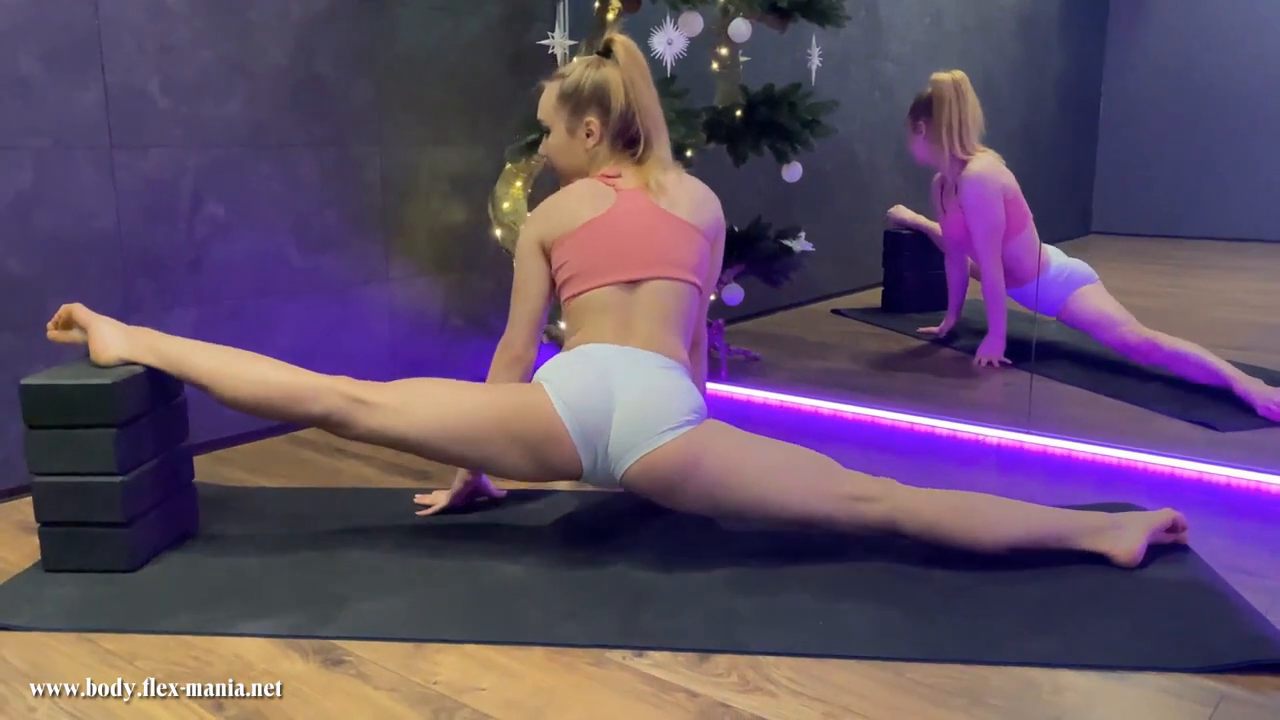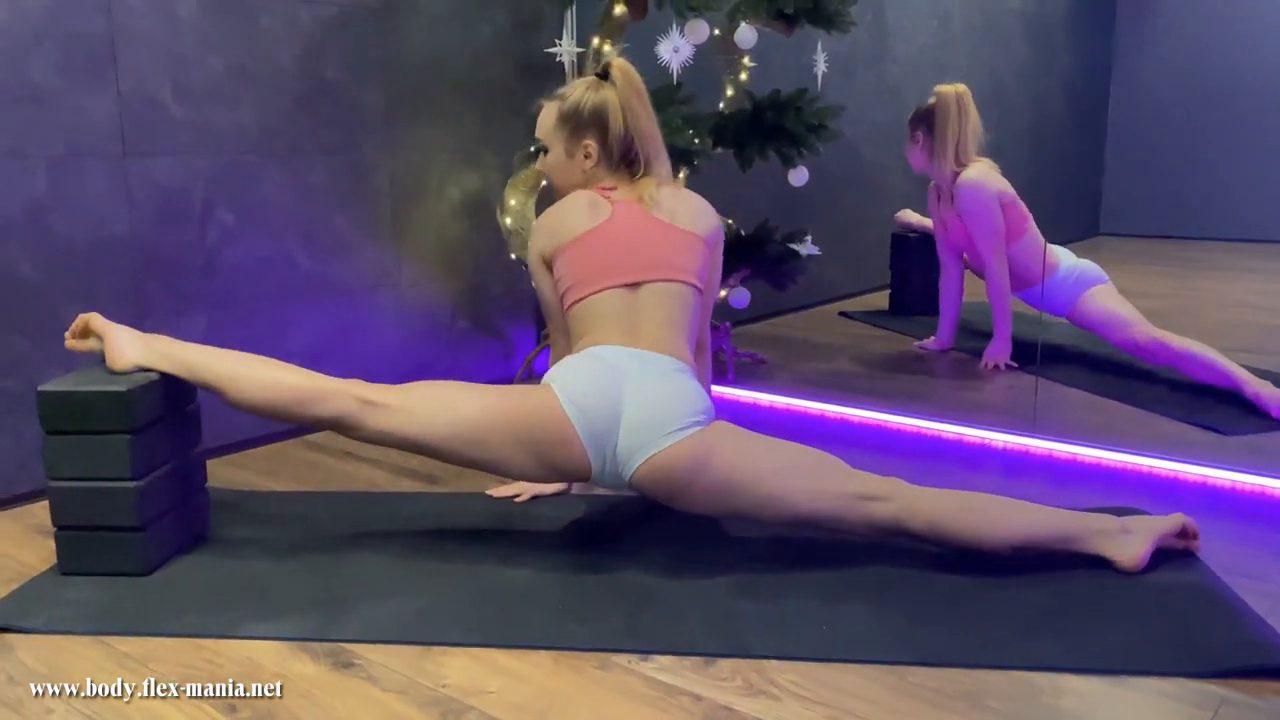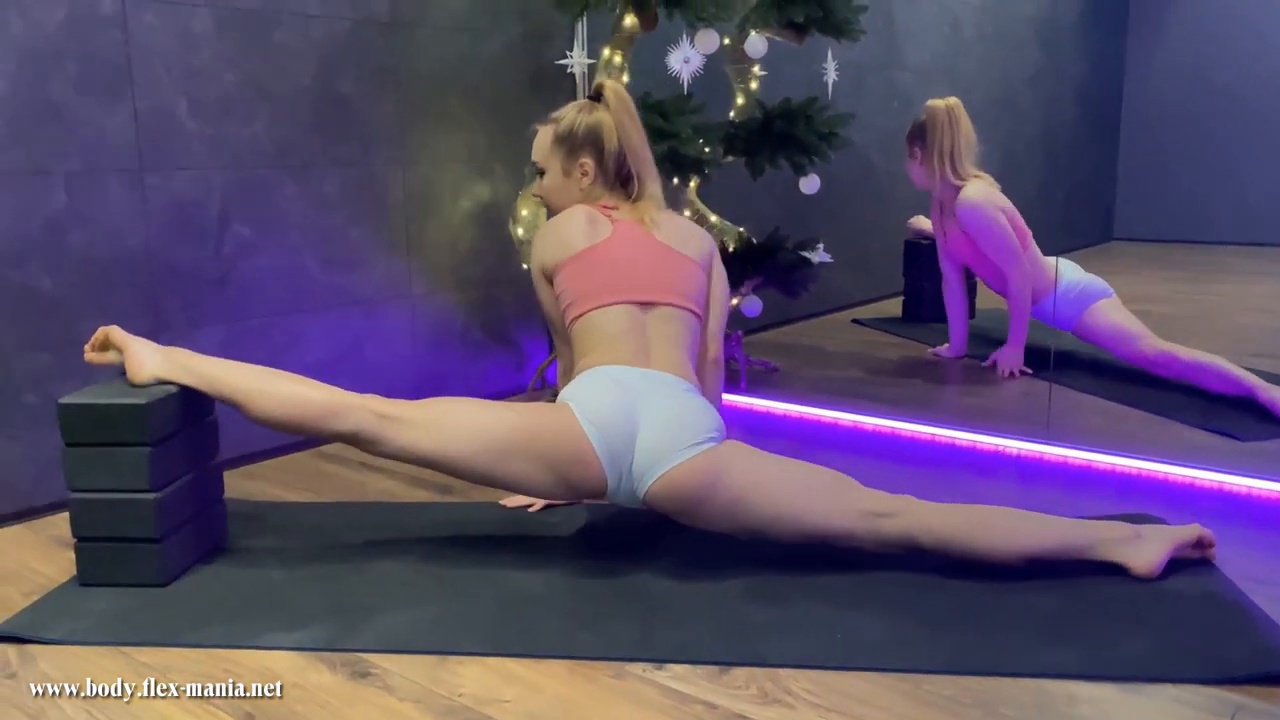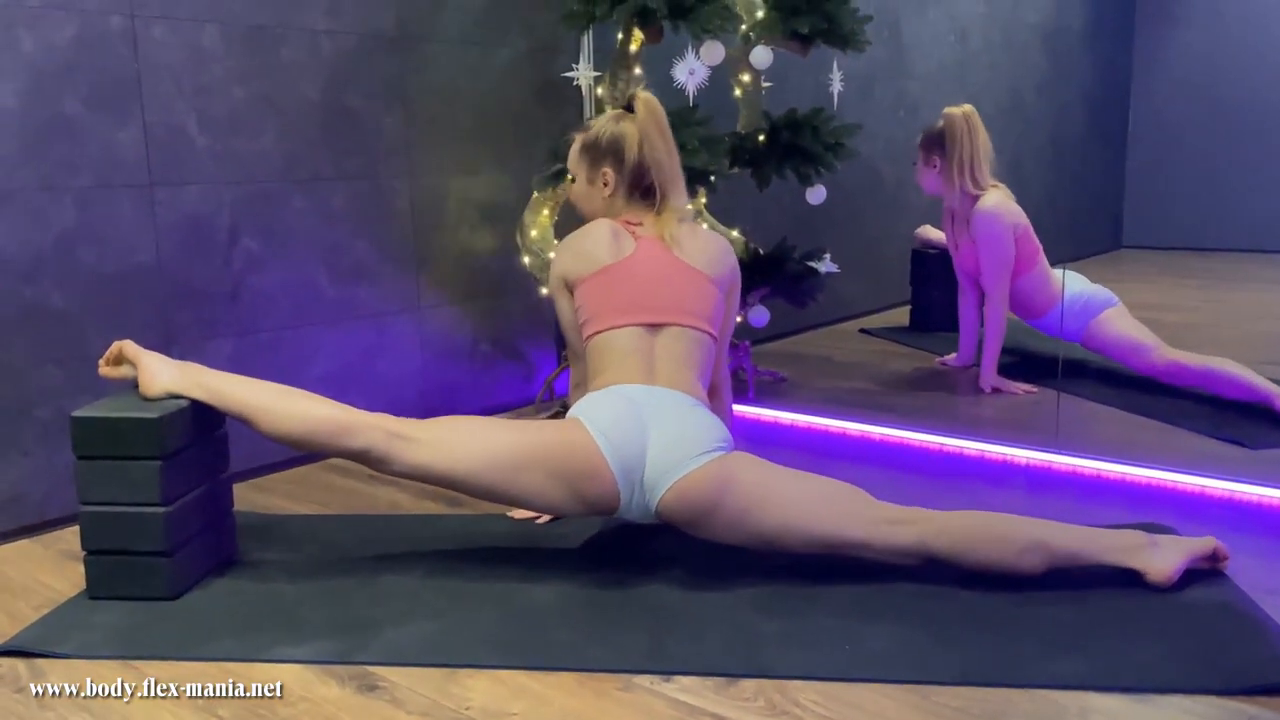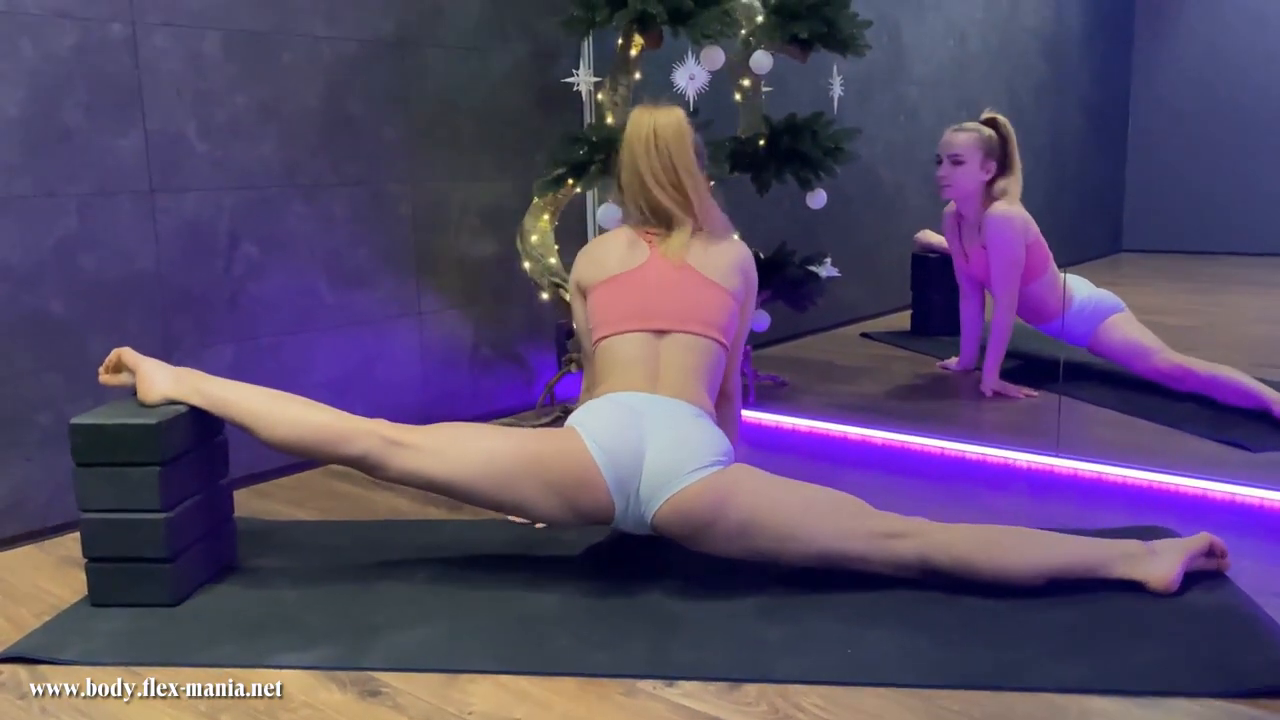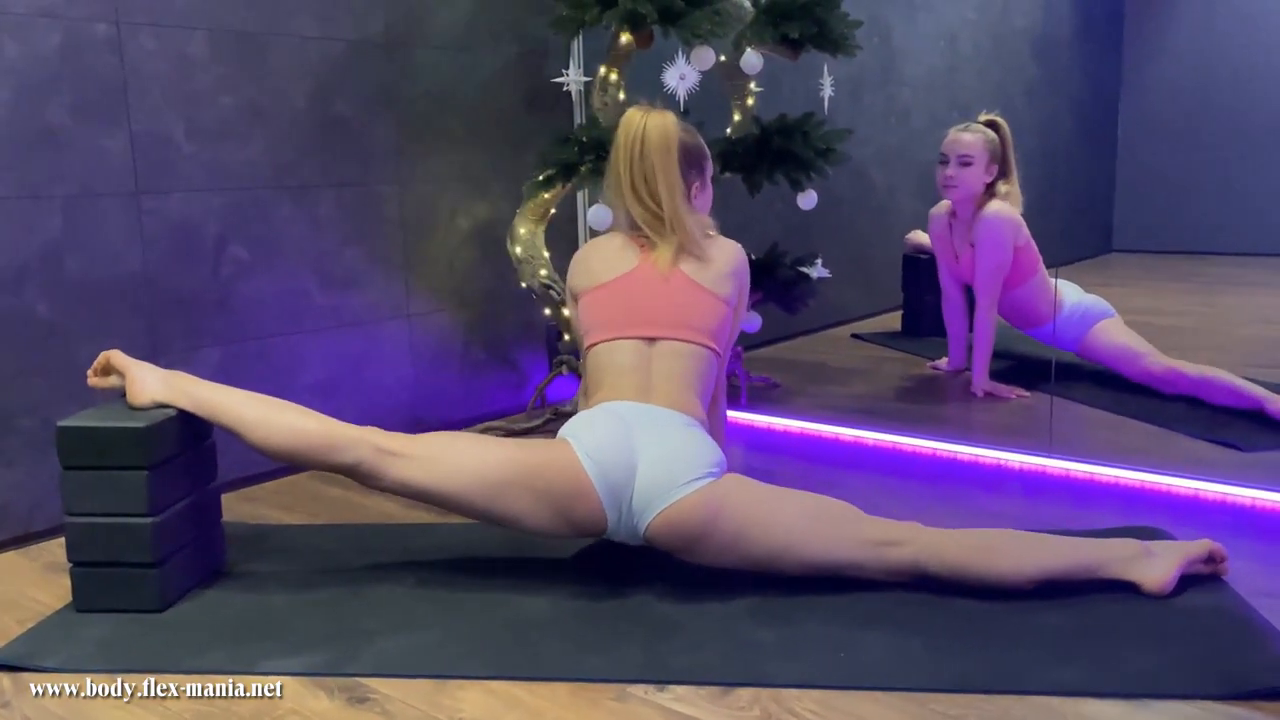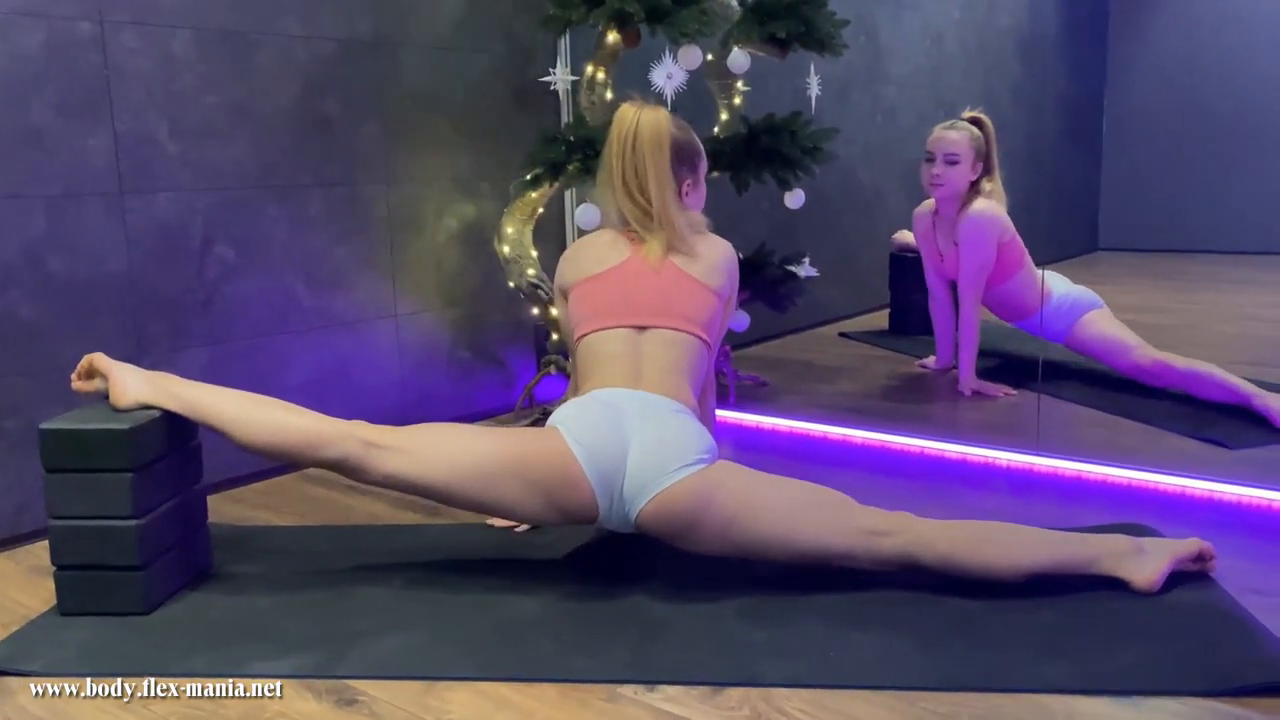
dt=0.4s
person 1, frame 1
left shoulder: (551, 213)
right shoulder: (701, 199)
left elbow: (514, 353)
left wrist: (470, 473)
right wrist: (685, 462)
left hip: (570, 404)
right hip: (660, 417)
left knee: (342, 402)
right knee: (873, 502)
person 1, frame 2
left shoulder: (554, 223)
right shoulder: (699, 212)
left wrist: (556, 464)
right wrist: (687, 451)
left hip: (579, 404)
right hip: (668, 418)
left knee: (352, 403)
right knee: (883, 502)
left ankle: (141, 347)
person 1, frame 3
left shoulder: (555, 237)
right shoulder: (695, 237)
left wrist: (565, 477)
right wrist: (696, 468)
left hip: (593, 423)
right hip: (679, 434)
left knee: (369, 417)
right knee: (893, 519)
left ankle: (164, 360)
person 1, frame 4
left shoulder: (574, 250)
right shoulder: (716, 247)
left wrist: (582, 484)
left hip: (604, 439)
right hip: (688, 450)
left knee: (377, 437)
right knee: (903, 531)
left ankle: (174, 375)
person 1, frame 5
left shoulder: (594, 256)
right shoulder: (735, 257)
left hip: (597, 446)
right hip: (687, 463)
left knee: (376, 443)
right knee: (905, 543)
left ankle: (176, 381)
person 1, frame 6
left shoulder: (587, 259)
right shoulder: (728, 258)
left hip: (588, 458)
right hip: (680, 477)
left knee: (365, 451)
right knee: (899, 548)
person 1, frame 7
left shoulder: (578, 254)
right shoulder: (717, 253)
left hip: (579, 446)
right hip: (671, 459)
left knee: (356, 445)
right knee: (889, 536)
person 2, frame 1
left shoulder: (980, 177)
right shoulder: (943, 183)
left elbow: (990, 264)
right elbow: (956, 253)
left wrist: (996, 337)
right wrist: (951, 317)
left hip: (1059, 282)
right hip: (1027, 280)
left knee: (1136, 341)
left ankle: (1246, 385)
right ankle: (915, 221)
person 2, frame 2
left shoulder: (973, 185)
right shoulder: (937, 192)
left elbow: (996, 268)
right elbow: (951, 265)
left wrist: (1001, 340)
right wrist: (943, 336)
left hip: (1066, 283)
right hip: (1032, 279)
left knee: (1147, 341)
person 2, frame 3
left shoulder: (972, 203)
right shoulder: (942, 202)
left elbow: (1019, 276)
right elbow: (951, 274)
left wrist: (1015, 346)
right wrist: (957, 344)
left hip: (1069, 296)
right hip: (1047, 284)
left knee: (1156, 355)
person 2, frame 4
left shoulder: (990, 212)
right shoulder: (952, 211)
left elbow: (996, 299)
right elbow: (968, 287)
left wrist: (988, 373)
right wrist: (965, 354)
left hip: (1077, 308)
right hip: (1053, 294)
left knee: (1167, 365)
person 2, frame 5
left shoulder: (1003, 218)
right shoulder: (952, 217)
left elbow: (1005, 304)
right elbow: (969, 292)
left wrist: (990, 376)
right wrist: (967, 359)
left hip: (1083, 312)
right hip: (1050, 309)
left knee: (1172, 369)
person 2, frame 6
left shoulder: (996, 219)
right shoulder: (940, 218)
left elbow: (986, 304)
right elbow: (952, 293)
left wrist: (980, 377)
right wrist: (956, 359)
left hip: (1073, 316)
right hip: (1036, 314)
left knee: (1162, 372)
person 2, frame 7
left shoulder: (981, 216)
right shoulder: (923, 216)
left elbow: (968, 302)
right elbow: (939, 292)
left wrist: (968, 377)
right wrist: (944, 357)
left hip: (1060, 308)
right hip: (1024, 309)
left knee: (1150, 365)
